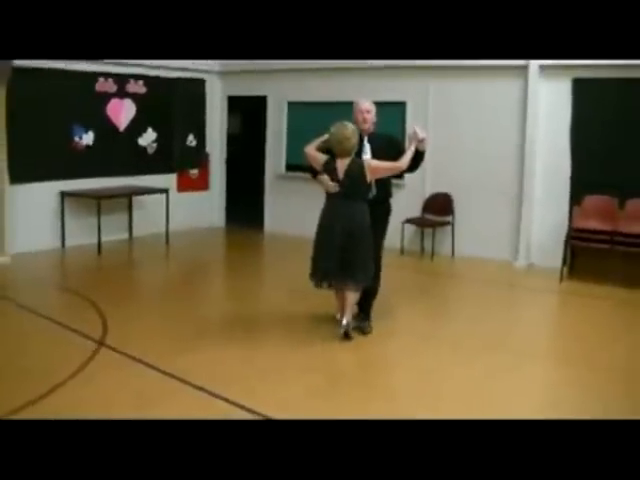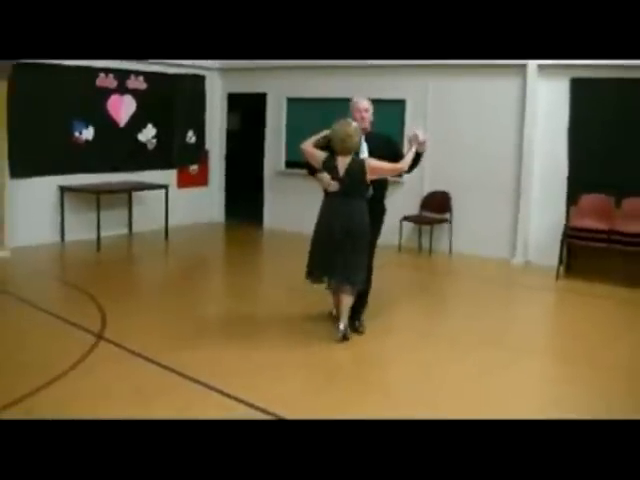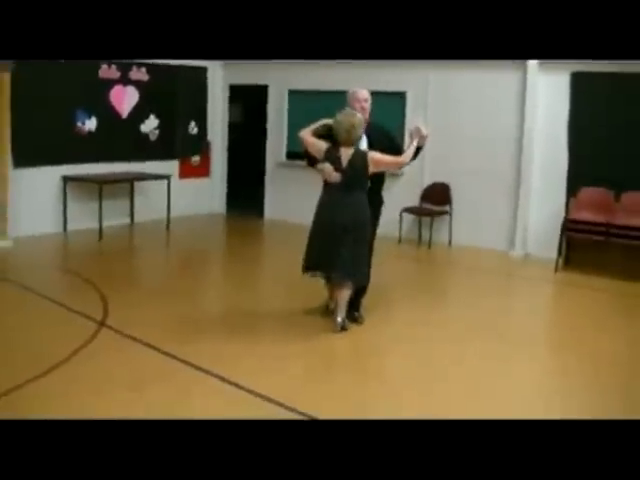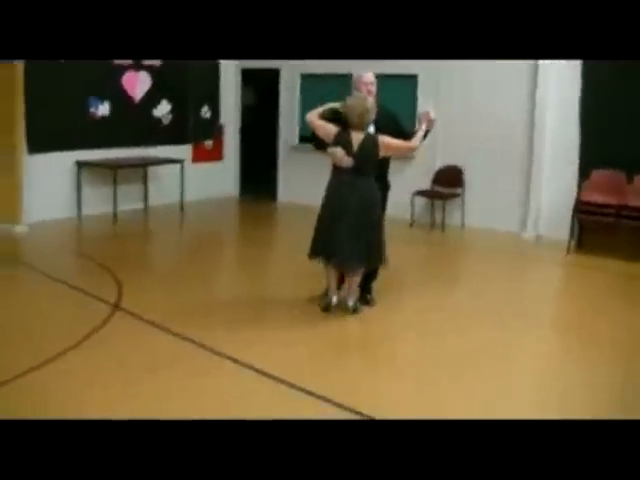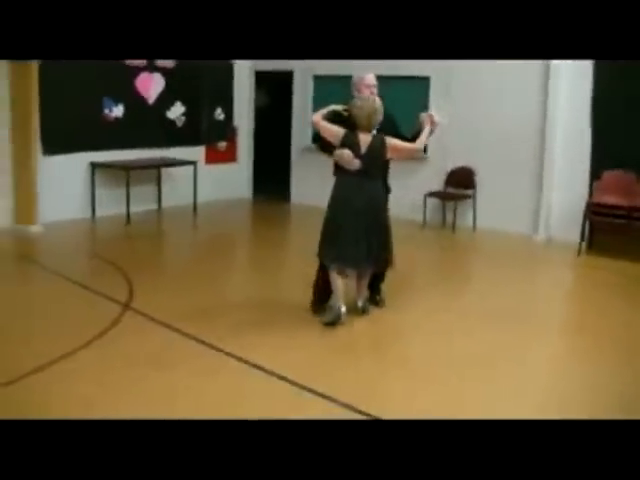
dt=0.2s
person 1, frame 1
left shoulder: (388, 142)
left elbow: (409, 166)
left wrist: (419, 148)
right wrist: (321, 176)
left hip: (378, 209)
left knee: (372, 260)
left ankle: (365, 312)
right ankle: (361, 307)
person 1, frame 2
left shoulder: (384, 142)
left elbow: (404, 166)
left wrist: (418, 150)
right wrist: (320, 174)
left hip: (372, 209)
left knee: (364, 261)
left ankle: (356, 313)
person 1, frame 3
left shoulder: (381, 133)
right shoulder: (335, 130)
left elbow: (401, 158)
right elbow: (311, 150)
left wrist: (418, 144)
right wrist: (320, 165)
left hip: (370, 201)
left ankle: (354, 304)
person 1, frame 4
left shoulder: (387, 116)
right shoulder: (341, 114)
left elbow: (407, 143)
right elbow: (318, 135)
left wrist: (425, 128)
right wrist: (330, 149)
left hip: (376, 185)
left ankle: (365, 287)
person 1, frame 5
left shoulder: (386, 119)
right shoulder: (342, 116)
right elbow: (320, 137)
left wrist: (424, 130)
right wrist: (335, 151)
left ankle: (374, 288)
right ankle: (320, 296)
person 2, frame 1
left shoulder: (325, 164)
right shoulder: (366, 166)
left elbow: (308, 149)
right elbow: (401, 165)
left wrist: (327, 137)
right wrist: (413, 145)
left hip: (331, 220)
right hip: (357, 222)
left knee: (336, 268)
right knee: (356, 272)
left ankle: (341, 313)
right ankle: (347, 317)
person 2, frame 2
left shoulder: (326, 161)
right shoulder: (366, 166)
left elbow: (305, 146)
right elbow: (401, 167)
left wrist: (324, 133)
right wrist: (413, 148)
left hip: (330, 219)
right hip: (355, 221)
left knee: (333, 267)
right knee: (351, 273)
left ankle: (338, 311)
right ankle: (343, 322)
person 2, frame 3
left shoulder: (327, 152)
right shoulder: (368, 158)
left elbow: (303, 134)
right elbow: (403, 161)
left wrist: (323, 122)
right wrist: (415, 141)
left hip: (329, 211)
right hip: (355, 214)
left knee: (329, 259)
right knee: (349, 265)
left ankle: (334, 302)
right ankle: (341, 315)
person 2, frame 4
left shoulder: (337, 135)
right shoulder: (378, 142)
left elbow: (310, 117)
right elbow: (412, 145)
left wrist: (328, 106)
right wrist: (424, 126)
left hip: (338, 196)
right hip: (366, 199)
left knee: (332, 245)
right knee: (359, 249)
left ankle: (331, 294)
right ankle: (352, 298)
person 2, frame 5
left shoulder: (344, 137)
right shoulder: (386, 144)
left elbow: (315, 119)
right elbow: (417, 148)
left wrist: (331, 108)
right wrist: (427, 127)
left hip: (344, 200)
right hip: (372, 201)
left knee: (337, 252)
right knee: (367, 250)
left ankle: (338, 304)
right ankle: (361, 300)
